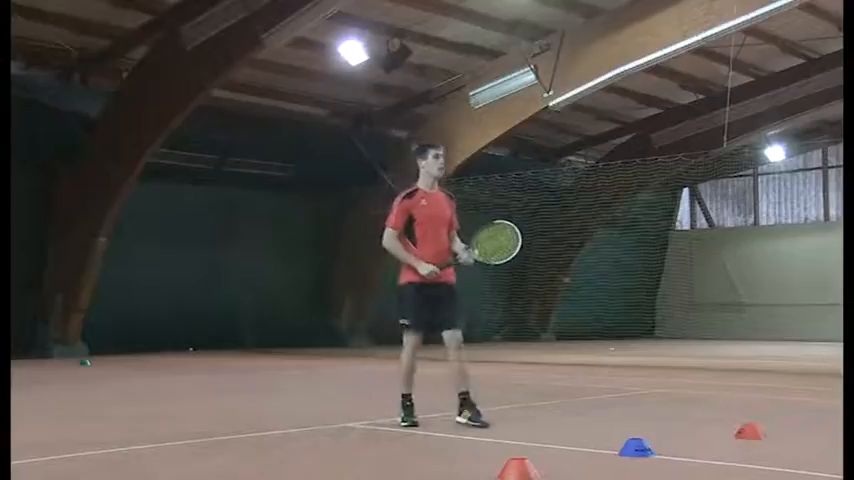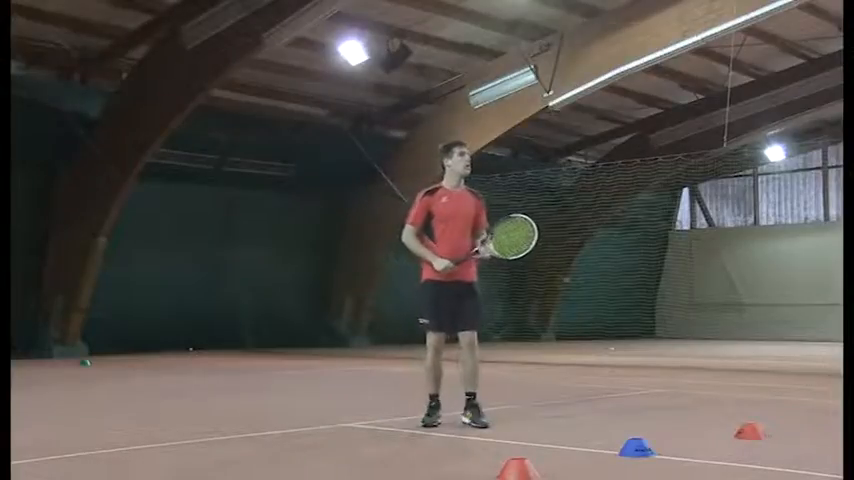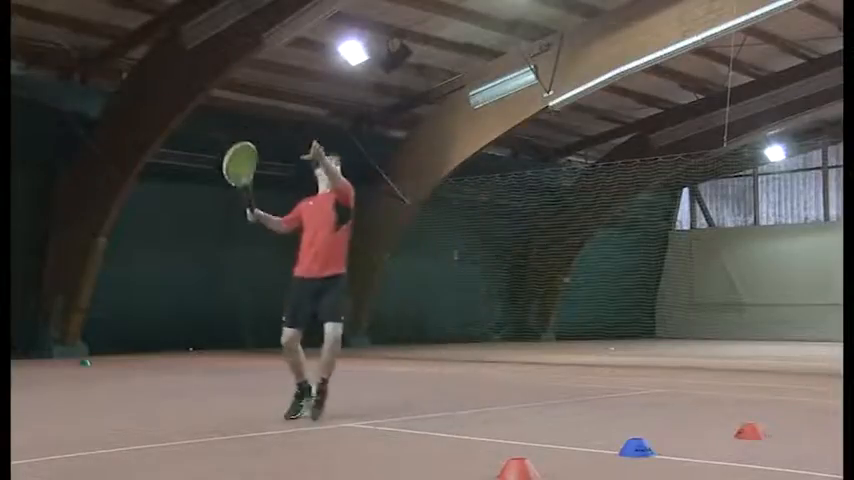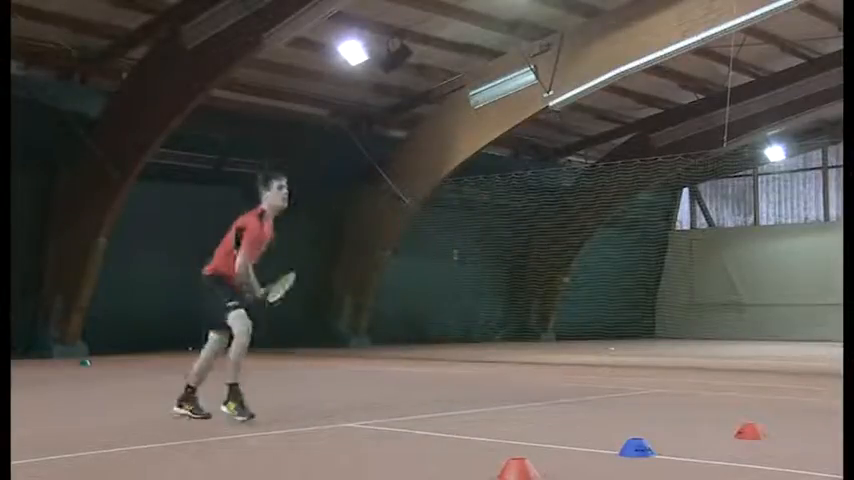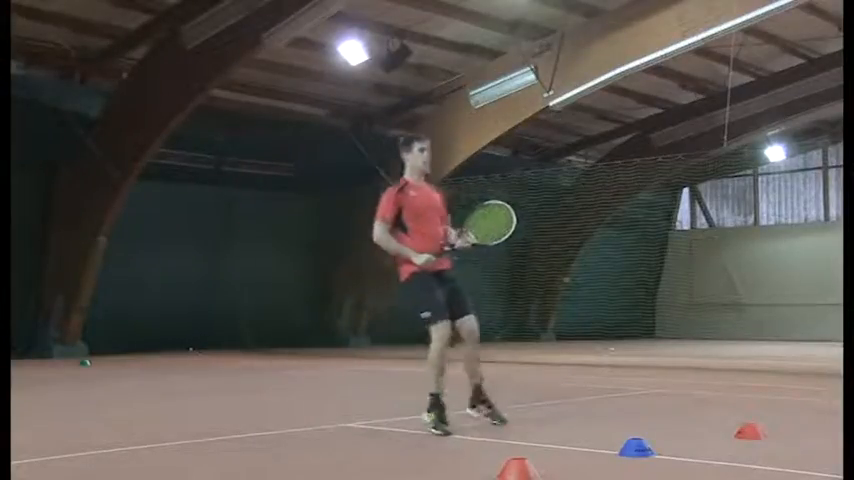
dt=1s
person 1, frame 1
left shoulder: (448, 200)
right shoulder: (407, 199)
right elbow: (388, 240)
left wrist: (462, 251)
right wrist: (419, 265)
left hip: (445, 282)
right hip: (415, 282)
left knee: (455, 341)
right knee: (412, 343)
left ankle: (465, 406)
right ankle: (407, 405)
person 1, frame 2
left shoulder: (475, 199)
right shoulder: (429, 196)
left elbow: (480, 234)
right elbow: (407, 236)
right wrist: (435, 260)
left hip: (466, 280)
right hip: (436, 280)
left knee: (469, 342)
right knee: (435, 343)
left ankle: (471, 406)
right ankle: (433, 405)
person 1, frame 3
left shoulder: (343, 194)
right shoulder: (306, 204)
left elbow: (337, 178)
right elbow: (282, 226)
left wrist: (322, 158)
right wrist: (259, 215)
left hip: (332, 278)
right hip: (303, 278)
left knee: (333, 335)
right knee: (288, 340)
left ankle: (322, 390)
right ankle: (302, 390)
person 1, frame 4
left shoulder: (267, 223)
right shoulder: (254, 224)
right elbow: (241, 268)
left wrist: (249, 290)
right wrist: (255, 291)
left hip: (231, 282)
right hip: (219, 280)
left knee: (216, 344)
right knee: (243, 328)
left ankle: (186, 399)
right ankle: (233, 395)
person 1, frame 5
left shoulder: (434, 193)
right shoulder: (396, 193)
right elbow: (379, 234)
left wrist: (457, 238)
right wrist: (413, 256)
left hip: (443, 270)
right hip: (417, 274)
left knee: (471, 330)
right knee: (441, 333)
left ankle: (478, 398)
right ankle: (435, 405)
